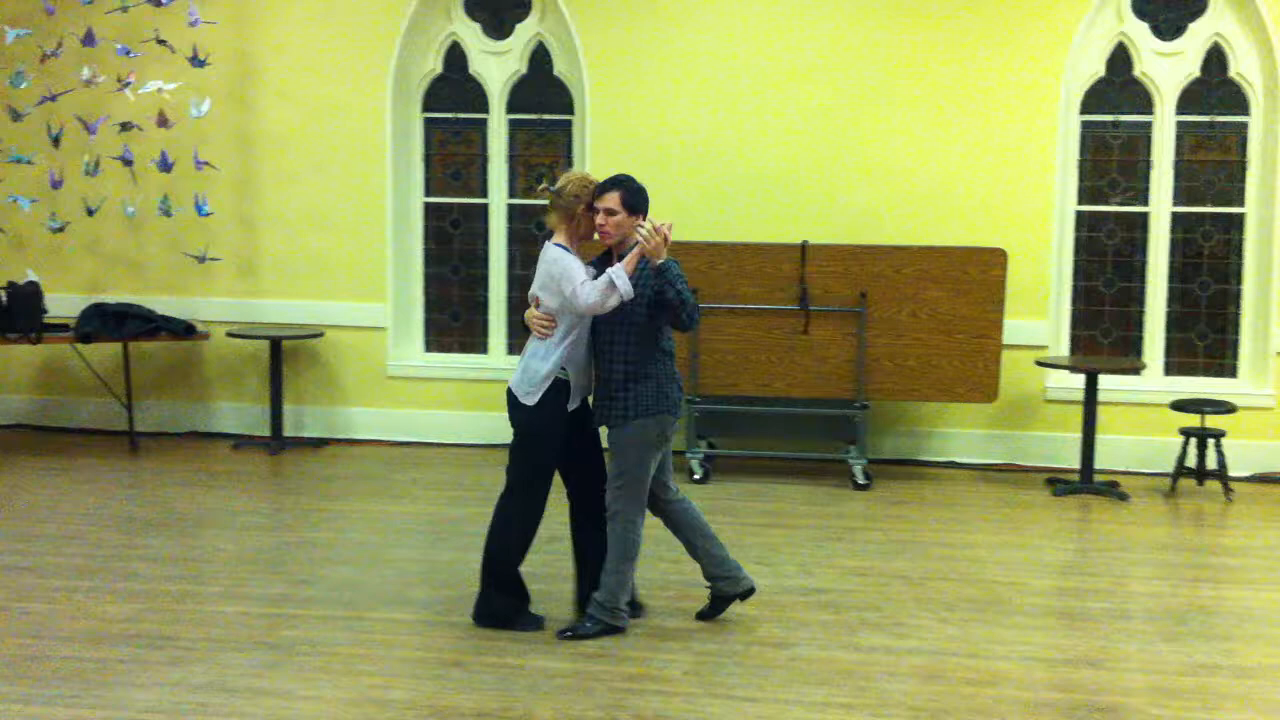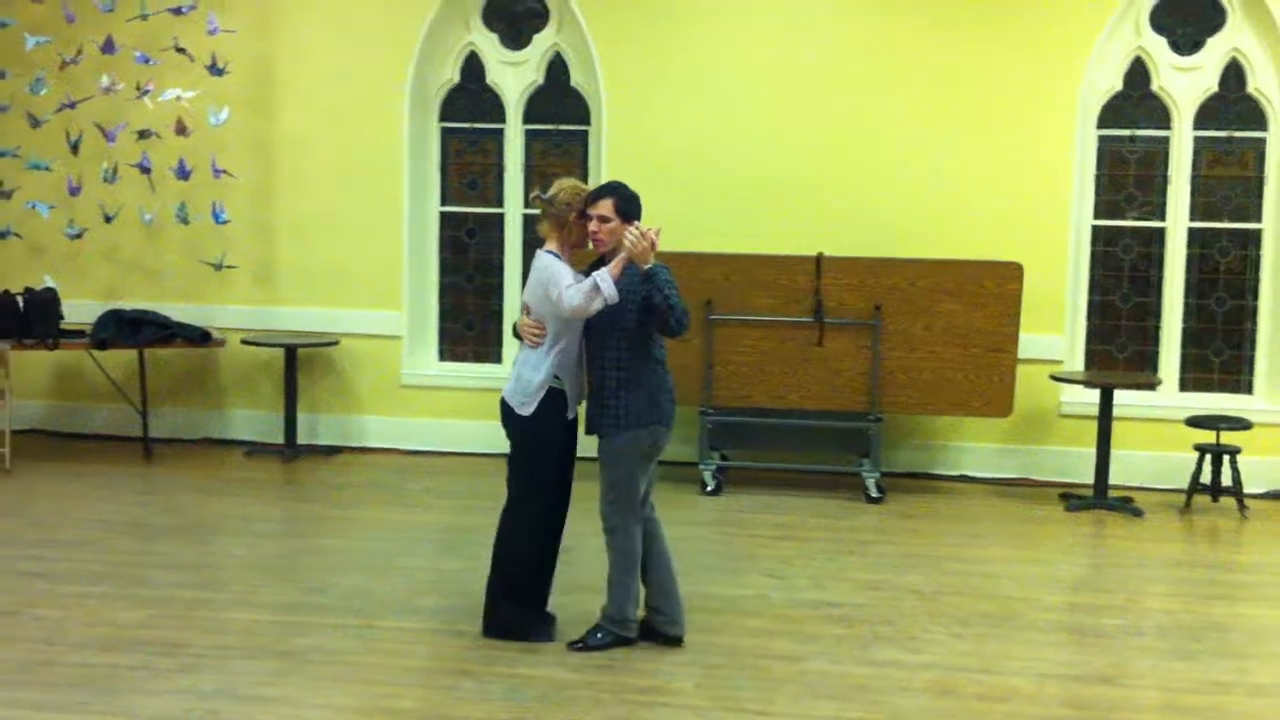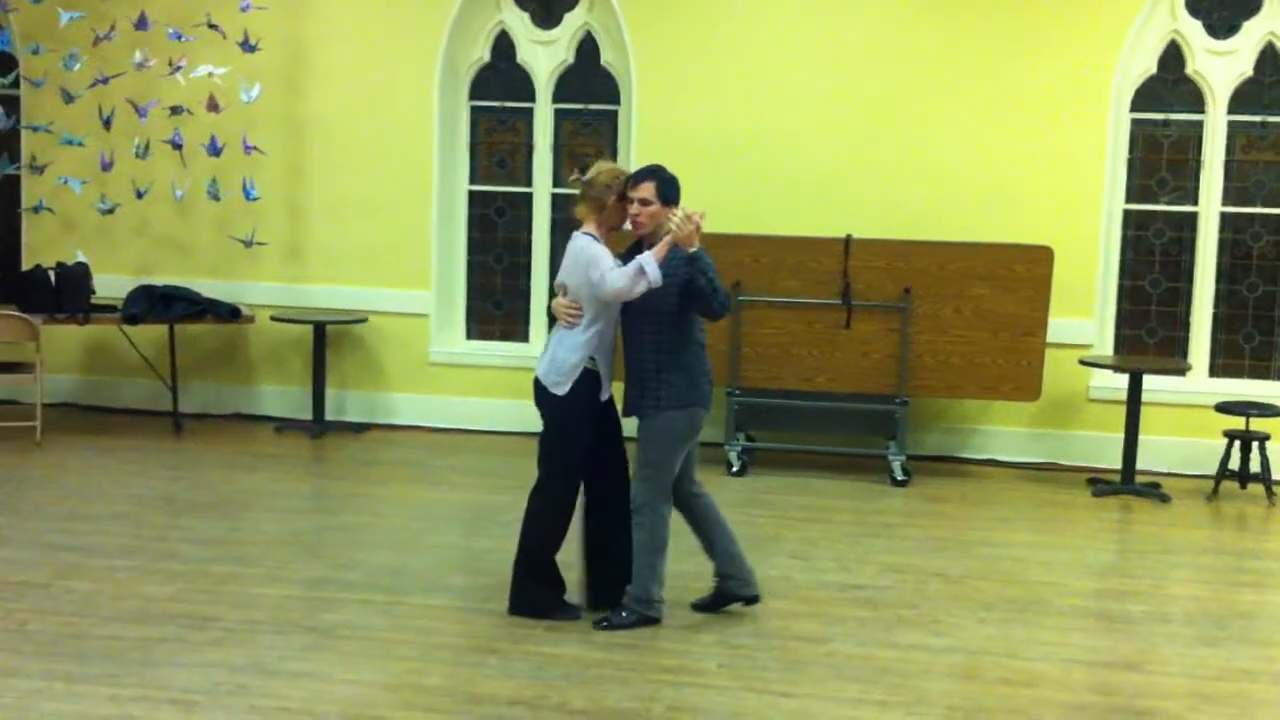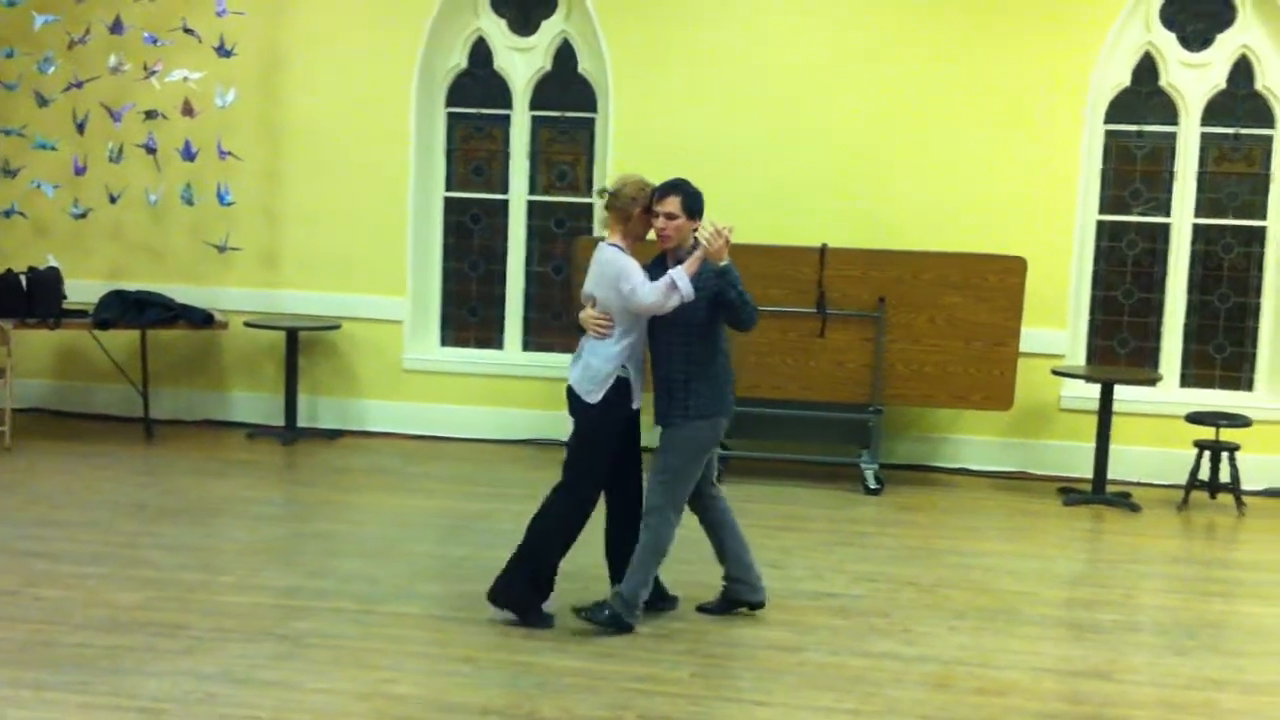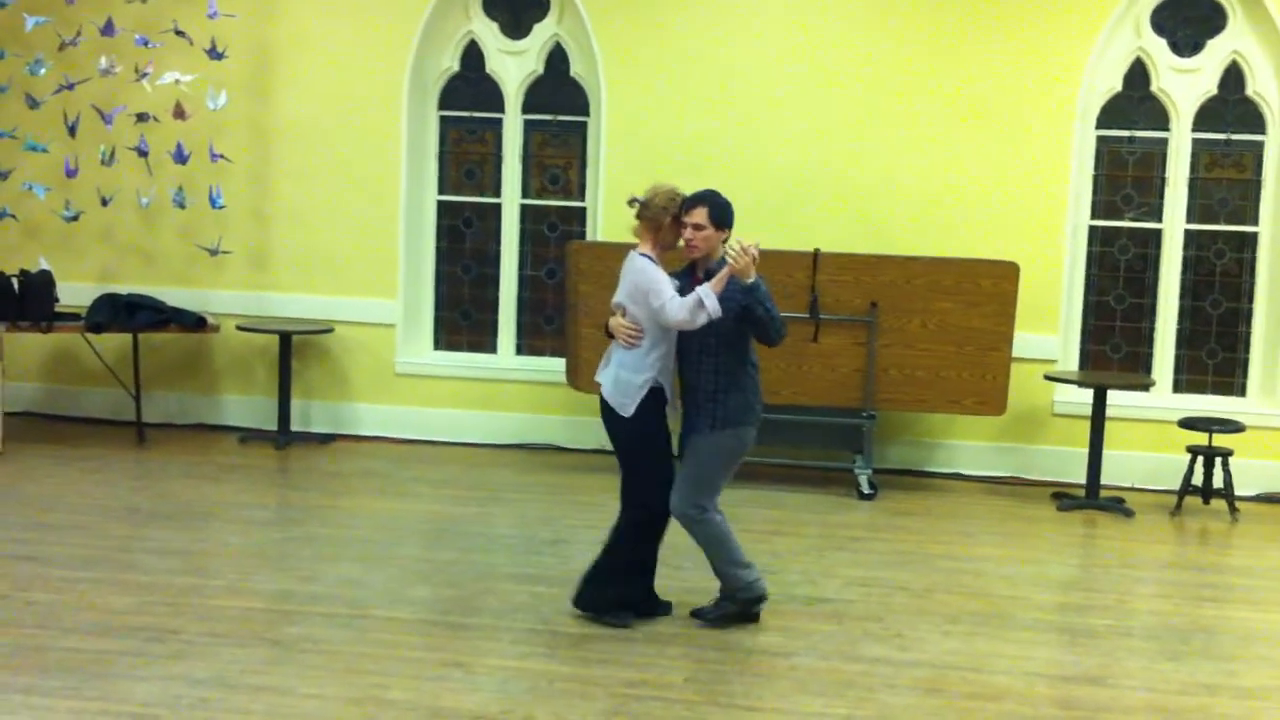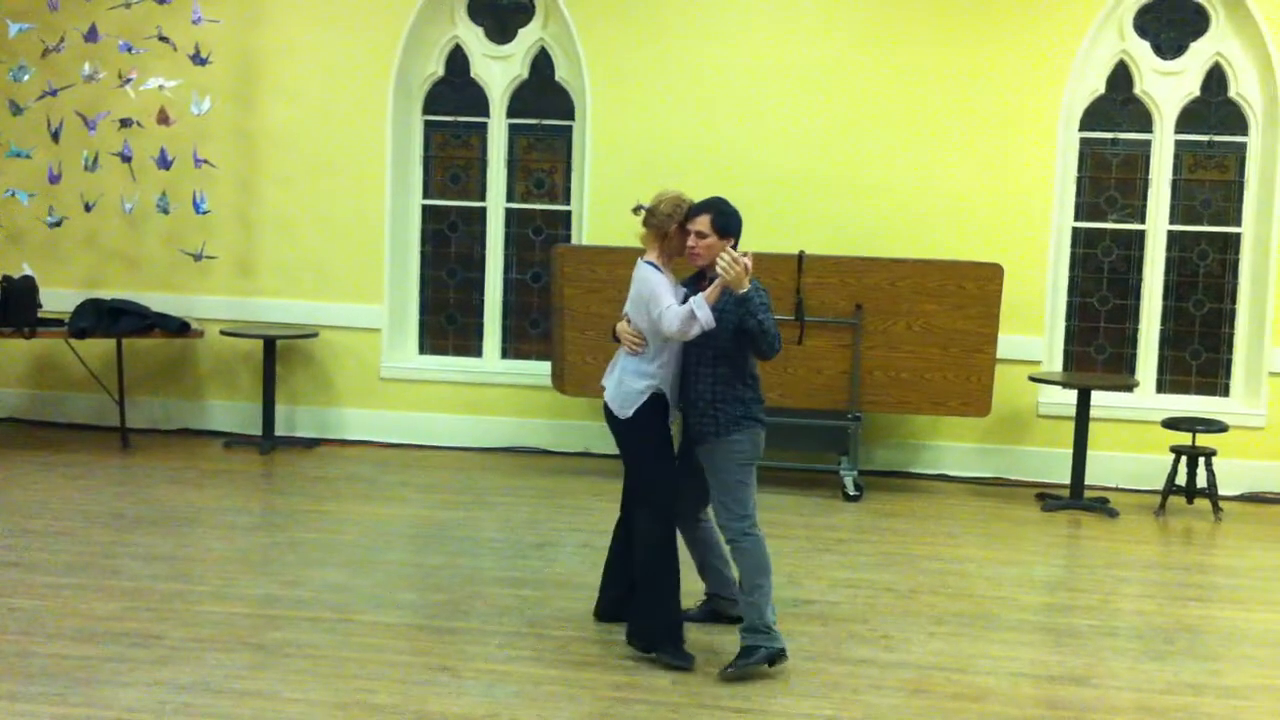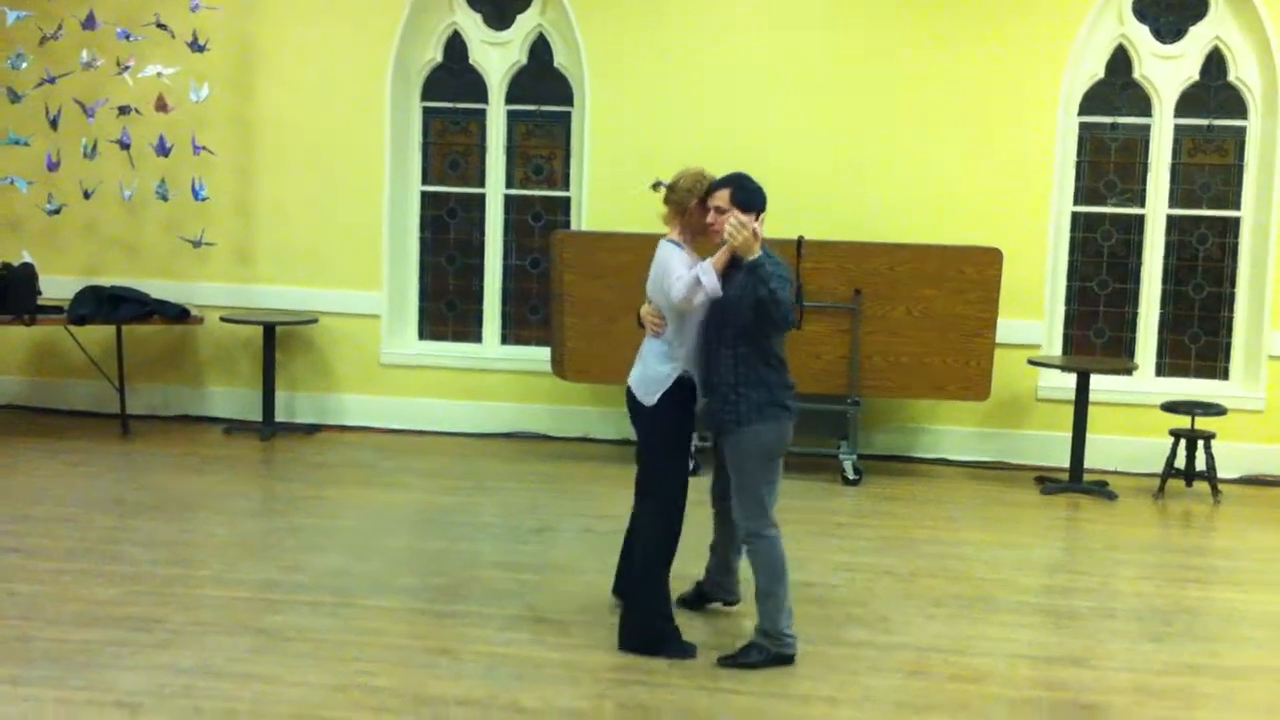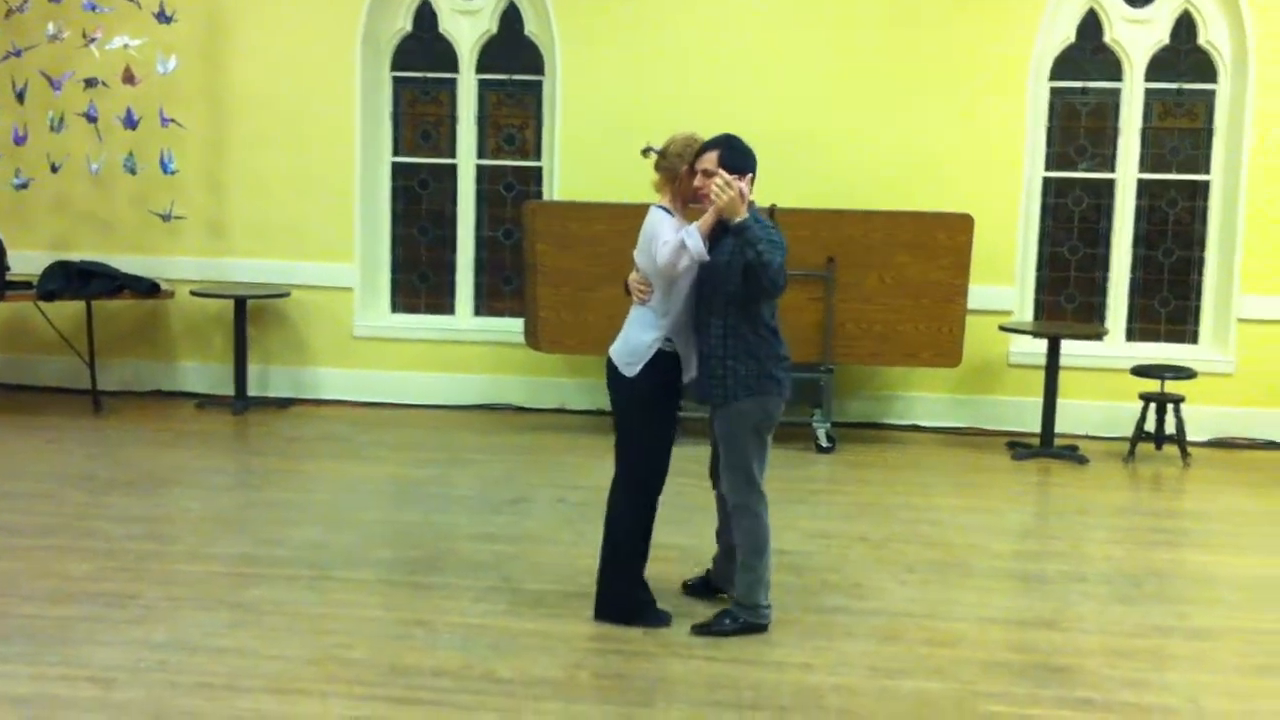
dt=0.4s
person 1, frame 1
left shoulder: (658, 268)
right shoulder: (597, 269)
left elbow: (687, 320)
left wrist: (659, 260)
right wrist: (534, 315)
left hip: (646, 403)
right hip: (625, 403)
left knee: (623, 508)
right knee: (663, 497)
left ankle: (609, 611)
right ankle: (728, 578)
person 1, frame 2
left shoulder: (649, 275)
right shoulder: (590, 278)
left elbow: (676, 325)
left wrist: (646, 266)
right wrist: (525, 323)
left hip: (639, 414)
right hip: (615, 413)
left knee: (621, 517)
right knee: (640, 515)
left ankle: (619, 623)
right ankle: (665, 619)
person 1, frame 3
left shoulder: (685, 260)
right shoulder: (628, 260)
left elbow: (717, 309)
left wrist: (691, 250)
right wrist: (560, 304)
left hip: (677, 396)
right hip: (656, 395)
left knee: (648, 496)
right knee: (684, 489)
left ankle: (643, 602)
right ankle: (736, 579)
person 1, frame 4
left shoulder: (711, 271)
right shoulder: (651, 273)
left elbow: (746, 321)
right elbow: (617, 311)
left wrist: (722, 265)
right wrist: (587, 315)
left hip: (702, 406)
right hip: (679, 405)
left knee: (661, 503)
right knee: (704, 496)
left ankle: (625, 606)
right ankle: (746, 587)
person 1, frame 5
left shoulder: (739, 284)
right shoulder: (679, 282)
left elbow: (774, 336)
right elbow: (640, 315)
left wrist: (749, 280)
right wrist: (616, 322)
left hip: (731, 415)
right hip: (698, 414)
left knee: (688, 504)
right knee: (699, 505)
left ankle: (744, 584)
right ankle: (739, 596)
person 1, frame 6
left shoulder: (745, 292)
right shoulder: (688, 288)
left elbow: (768, 348)
right elbow: (650, 324)
left wrist: (743, 291)
right wrist: (624, 328)
left hip: (734, 427)
right hip: (697, 425)
left knee: (739, 526)
right knee: (688, 513)
left ankle: (764, 638)
right ankle: (725, 600)
person 1, frame 7
left shoulder: (766, 269)
right shoulder: (722, 269)
left elbow: (784, 319)
left wrist: (754, 256)
right wrist: (649, 311)
left hip: (760, 414)
right hip: (731, 411)
left knee: (756, 523)
right knee: (725, 504)
left ankle: (777, 639)
right ankle: (719, 584)
person 1, frame 8
left shoulder: (759, 233)
right shoulder: (714, 234)
left elbow: (772, 283)
left wrist: (739, 218)
right wrist: (638, 279)
left hip: (752, 384)
right hip: (726, 381)
left knee: (743, 493)
right knee: (727, 483)
left ankle: (750, 607)
right ankle: (728, 573)
person 2, frame 1
left shoulder: (566, 258)
right shoulder: (560, 260)
right elbow: (591, 300)
right wrist: (638, 254)
left hip: (567, 395)
right hip: (541, 396)
left knee: (590, 490)
right knee: (525, 496)
left ankle: (598, 591)
right ankle: (497, 604)
person 2, frame 2
left shoulder: (555, 264)
right shoulder: (551, 267)
right elbow: (575, 304)
right wrist: (623, 259)
left hip: (554, 402)
right hip: (536, 405)
left knee: (550, 505)
right knee: (528, 506)
left ankle: (528, 606)
right ankle: (506, 616)
person 2, frame 3
left shoulder: (589, 247)
right shoulder: (588, 250)
right elbow: (619, 287)
right wrist: (667, 243)
left hip: (588, 383)
right hip: (568, 385)
left knee: (610, 483)
right knee: (558, 485)
left ankle: (609, 585)
right ankle: (533, 593)
person 2, frame 4
left shoulder: (611, 256)
right shoulder: (616, 261)
right elbow: (651, 300)
right wrist: (697, 258)
left hip: (611, 389)
right hip: (602, 392)
left knee: (626, 491)
right knee: (577, 491)
right ankle: (519, 589)
person 2, frame 5
left shoulder: (641, 265)
right shoulder: (647, 271)
right elbow: (679, 315)
right wrist: (726, 274)
left hip: (632, 395)
right hip: (634, 399)
left knee: (648, 496)
right knee: (652, 499)
left ankle: (634, 595)
right ankle: (598, 593)
person 2, frame 6
left shoulder: (654, 274)
right shoulder: (652, 278)
right elbow: (675, 325)
right wrist: (721, 285)
left hip: (640, 402)
right hip: (639, 405)
left knee: (641, 504)
right knee: (656, 512)
left ankle: (618, 600)
right ankle: (655, 630)
person 2, frame 7
left shoulder: (681, 252)
right shoulder: (672, 254)
right elbow: (685, 295)
right wrist: (728, 250)
left hip: (670, 390)
right hip: (660, 393)
left knee: (658, 496)
right knee: (661, 504)
left ankle: (631, 585)
right ankle: (647, 629)
person 2, frame 8
left shoulder: (673, 220)
right shoulder: (662, 221)
right elbow: (672, 260)
right wrist: (715, 213)
left hip: (659, 364)
right hip: (642, 367)
left knee: (646, 477)
right knee: (637, 478)
left ankle: (623, 589)
right ankle: (622, 600)
